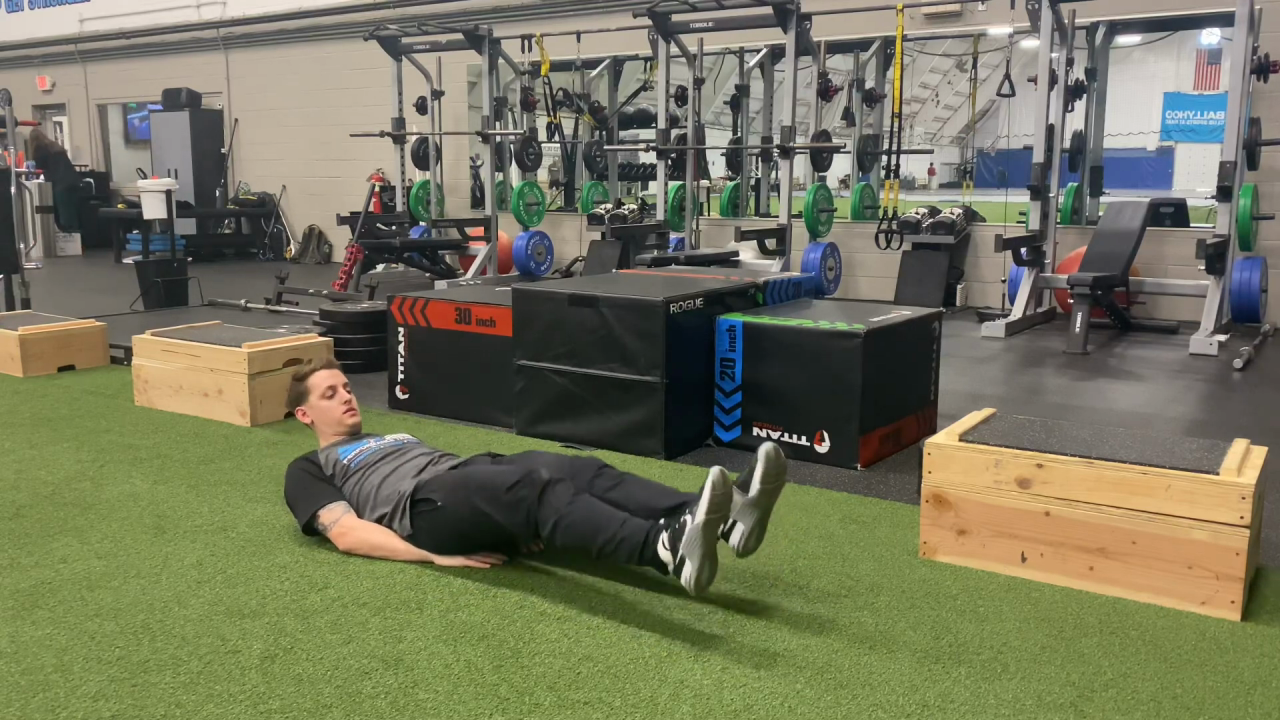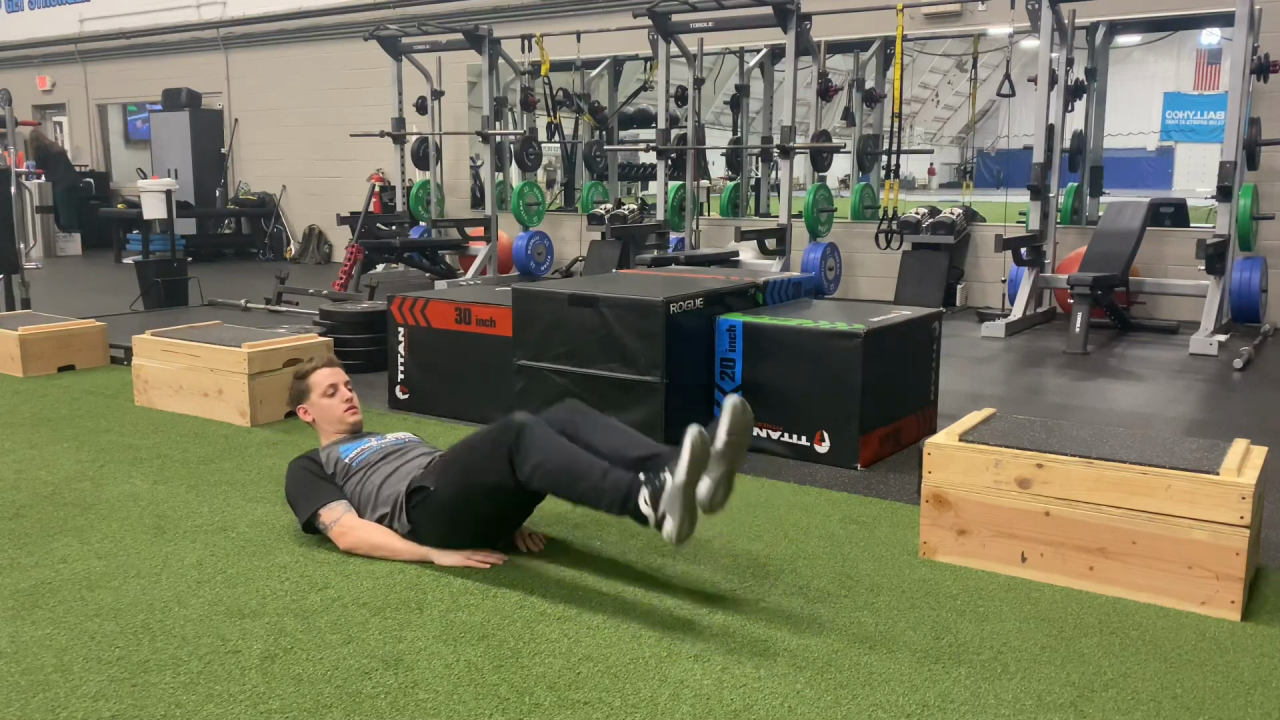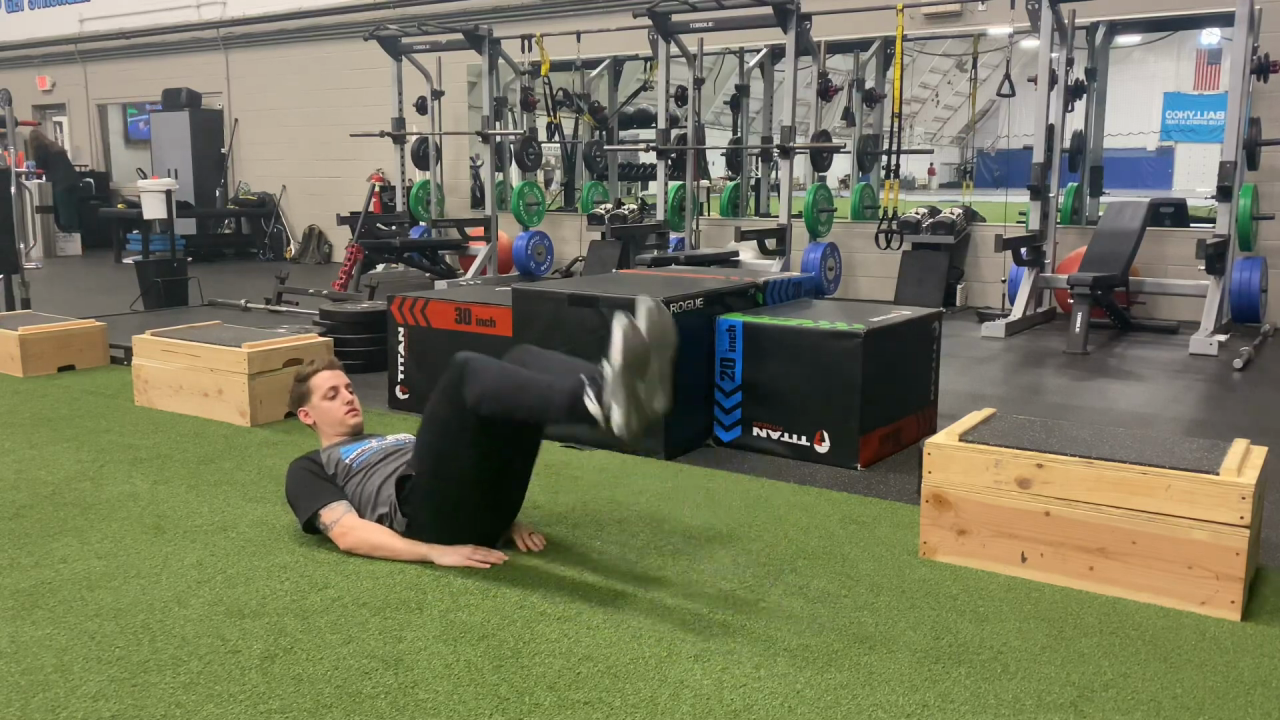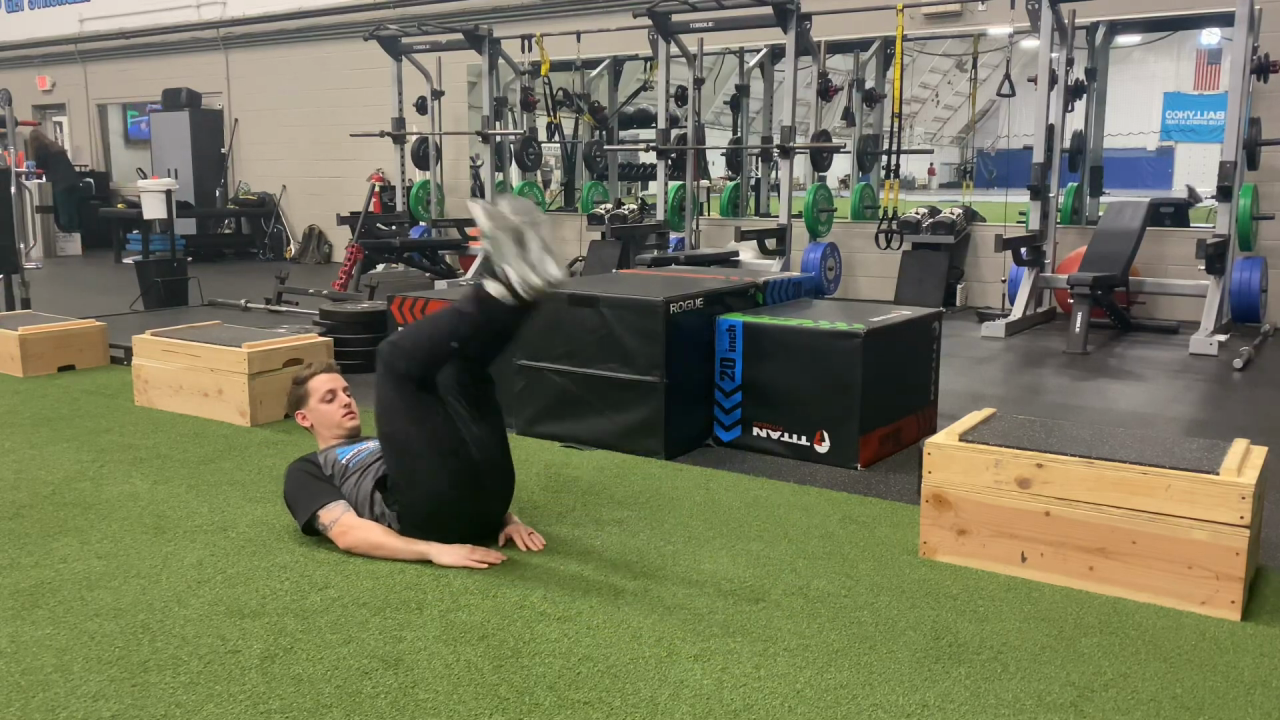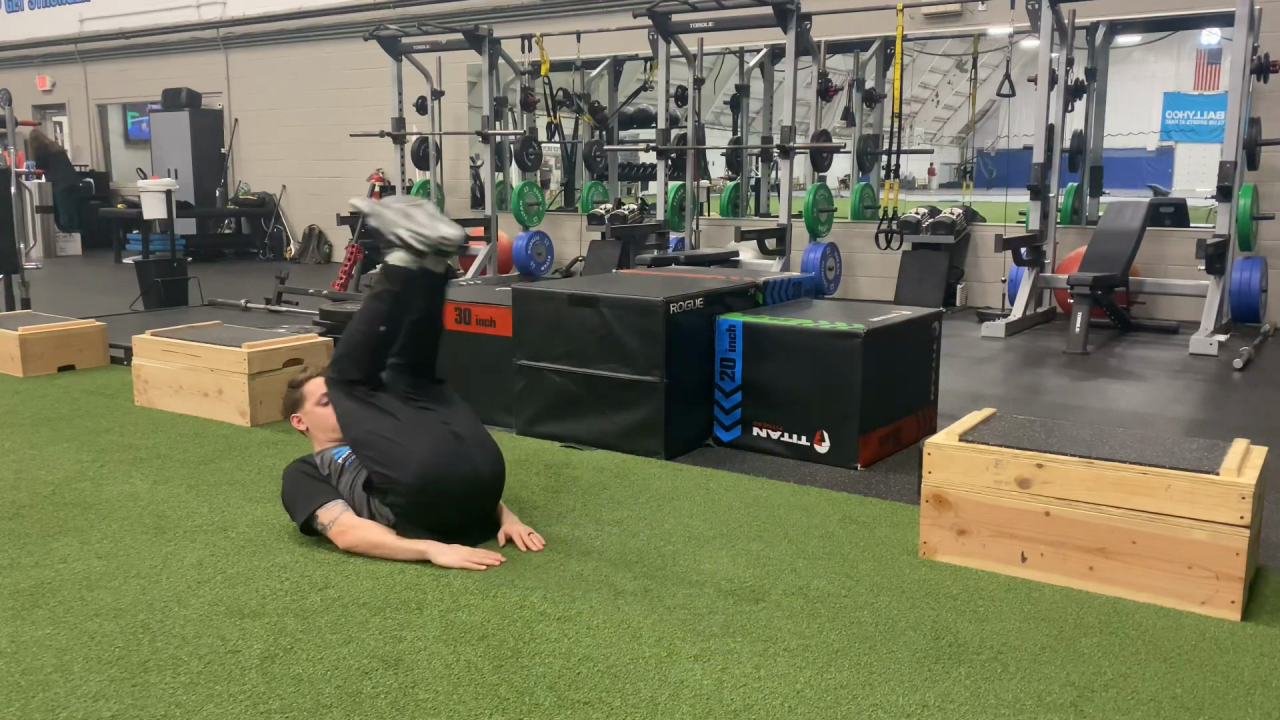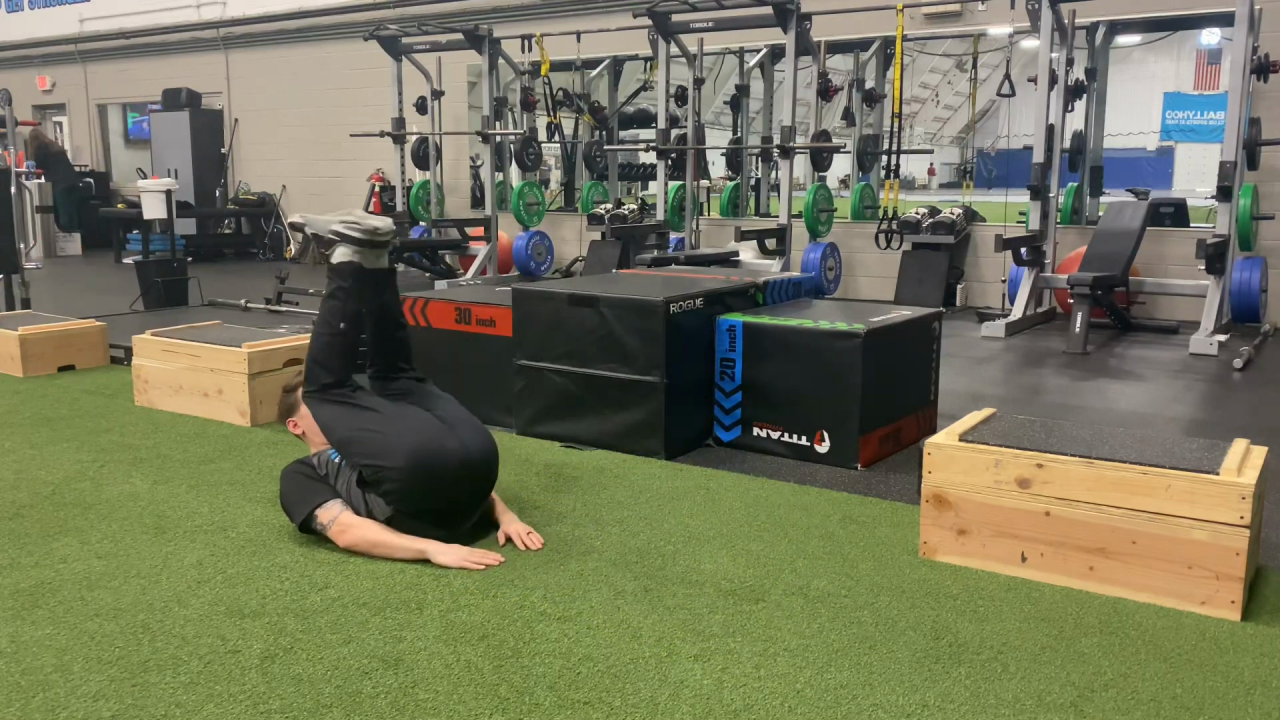
dt=0.2s
person 1, frame 1
left shoulder: (396, 438)
right shoulder: (310, 471)
right elbow: (347, 533)
left wrist: (513, 525)
right wrist: (436, 553)
right hip: (425, 511)
left knee: (583, 470)
right knee: (538, 485)
left ankle: (719, 518)
right ankle: (670, 547)
person 1, frame 2
left shoulder: (393, 436)
right shoulder: (311, 468)
right elbow: (348, 533)
left wrist: (509, 518)
right wrist: (434, 553)
left hip: (476, 509)
right hip: (428, 515)
left knee: (567, 418)
right knee: (519, 434)
left ankle: (681, 478)
right ankle: (653, 503)
person 1, frame 3
left shoulder: (386, 434)
right shoulder: (311, 469)
right elbow: (345, 532)
left wrist: (505, 516)
right wrist: (432, 550)
left hip: (477, 502)
right hip: (430, 511)
left knee: (524, 364)
right knee: (466, 372)
left ankle: (618, 394)
right ankle: (605, 403)
person 1, frame 4
left shoulder: (380, 447)
right shoulder: (308, 472)
right elbow: (346, 533)
left wrist: (507, 517)
right wrist: (432, 550)
left hip: (482, 503)
right hip: (432, 514)
left knee: (461, 364)
right knee: (400, 358)
left ankle: (518, 289)
right ankle: (507, 285)
person 1, frame 5
left shoulder: (368, 453)
right shoulder: (305, 472)
right elbow: (346, 533)
left wrist: (506, 516)
right wrist: (431, 550)
left hip: (477, 491)
right hip: (423, 502)
left knee: (410, 375)
right knee: (351, 379)
left ankle: (427, 260)
right ankle: (410, 257)
person 1, frame 6
right shoulder: (303, 474)
right elbow: (345, 531)
left wrist: (505, 514)
right wrist: (431, 549)
left knee: (393, 378)
right knee: (325, 388)
left ankle: (368, 257)
right ankle: (352, 256)
